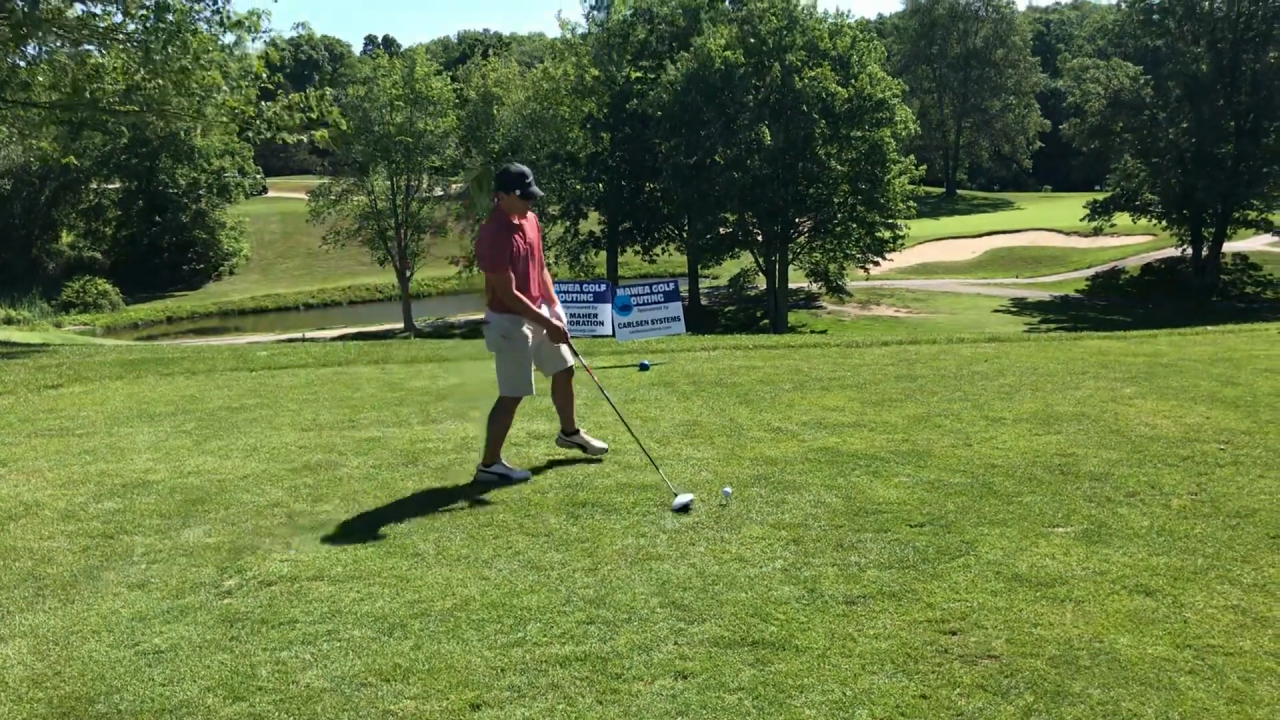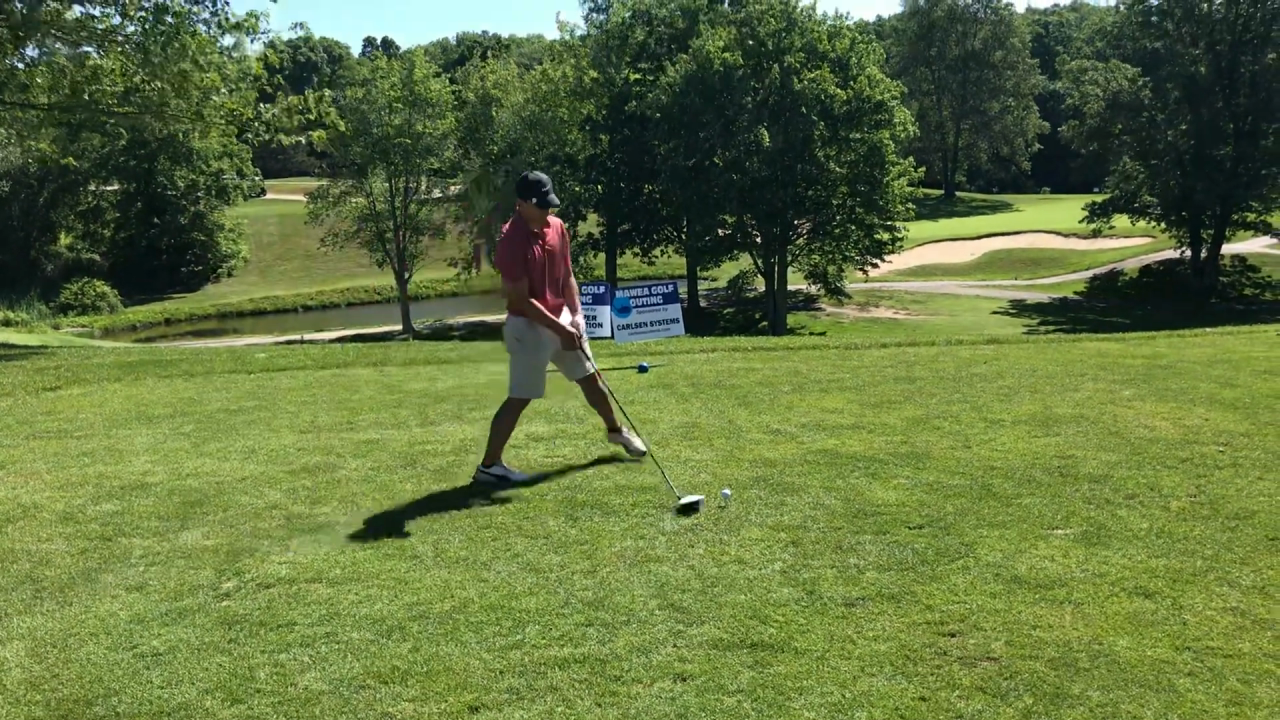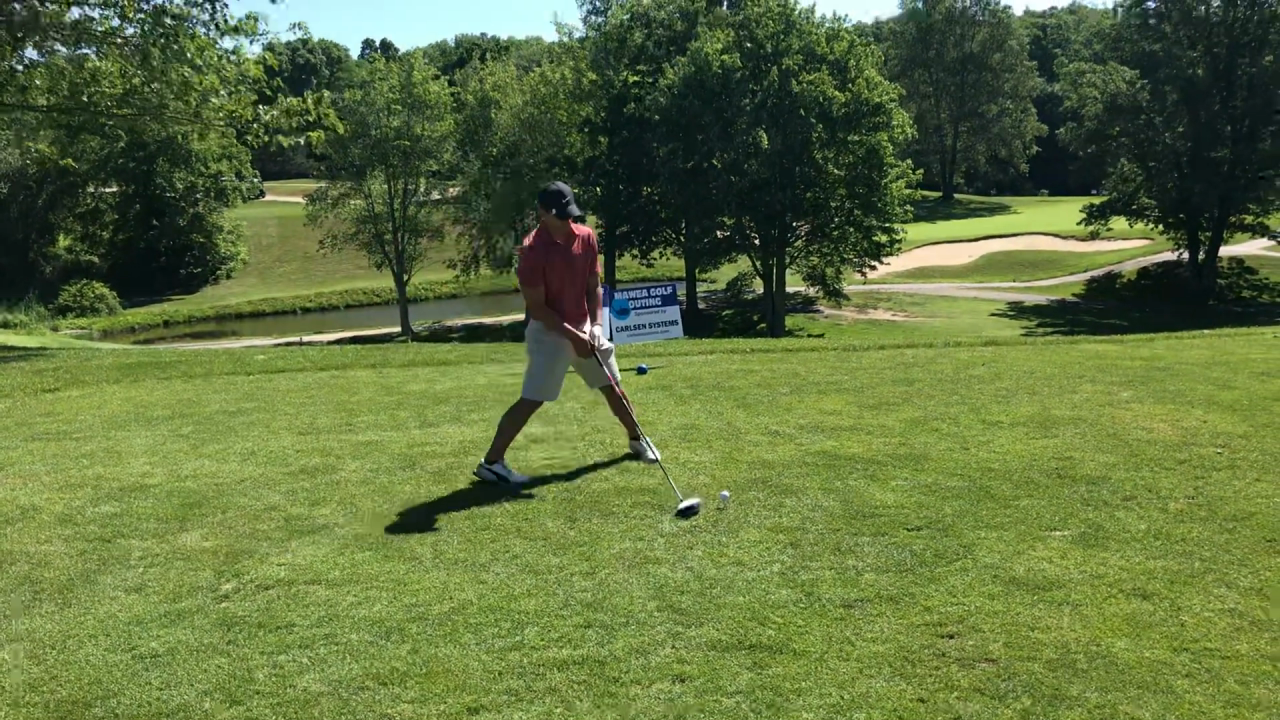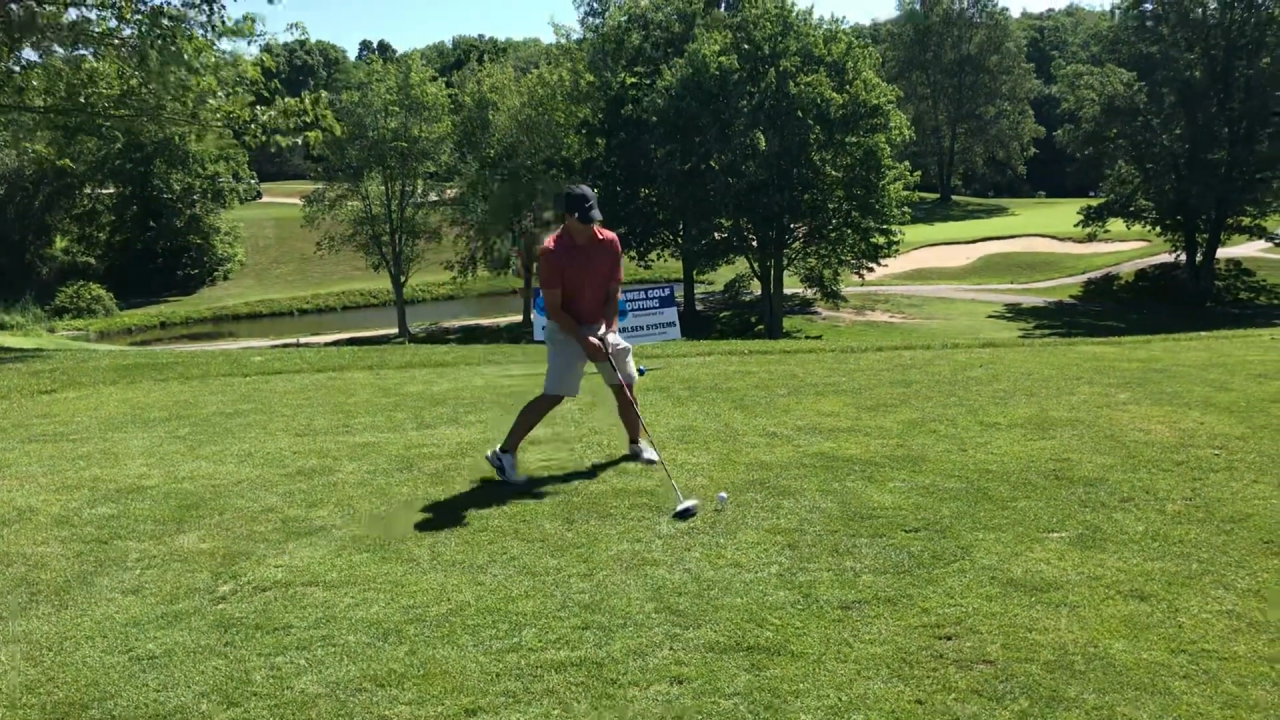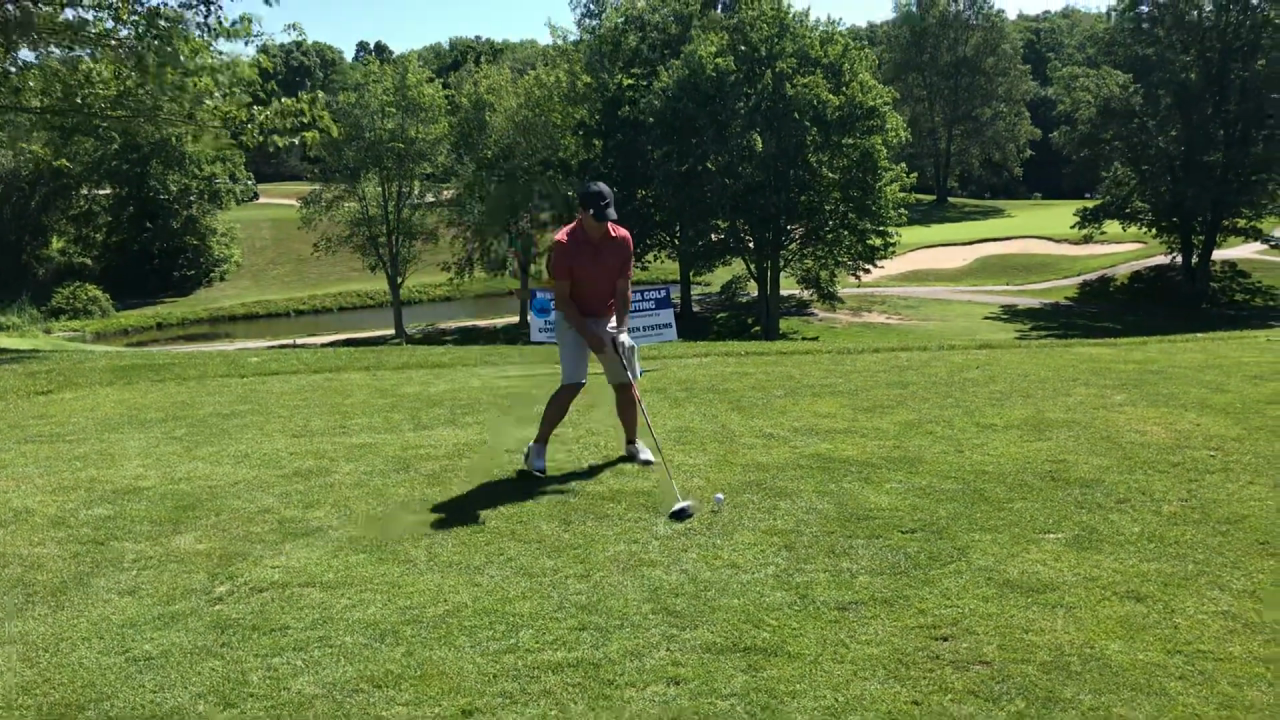
dt=0.1s
person 1, frame 1
left shoulder: (529, 220)
right shoulder: (492, 235)
right elbow: (507, 293)
left wrist: (554, 306)
right wrist: (544, 320)
left hip: (539, 313)
right hip: (510, 322)
left knee: (564, 373)
right knee: (512, 395)
left ankle: (570, 433)
right ankle: (489, 464)
person 1, frame 2
left shoulder: (556, 226)
right shoulder: (511, 241)
right elbow: (523, 300)
left wrist: (576, 314)
right wrist: (558, 329)
left hip: (561, 318)
right hip: (530, 327)
left knee: (590, 378)
right knee: (520, 397)
left ankle: (616, 431)
right ankle: (489, 465)
person 1, frame 3
left shoulder: (585, 237)
right shoulder: (533, 250)
left elbow: (594, 286)
right elbow: (538, 307)
left wrist: (594, 325)
right wrist: (573, 335)
left hip: (585, 326)
right hip: (550, 332)
left knee: (611, 386)
right knee: (533, 399)
left ankle: (637, 439)
right ankle: (492, 463)
person 1, frame 4
left shoulder: (609, 242)
right shoulder: (552, 251)
left elbow: (613, 292)
right elbow: (554, 308)
left wrist: (610, 330)
right wrist: (584, 340)
left hip: (602, 327)
right hip: (567, 331)
left knee: (625, 386)
right knee: (553, 395)
left ankle: (636, 443)
right ankle: (505, 452)
person 1, frame 5
left shoulder: (623, 239)
right shoulder: (564, 244)
left elbow: (623, 289)
right elbow: (562, 299)
left wrist: (621, 328)
right wrist: (587, 333)
left hip: (610, 321)
right hip: (573, 323)
left knee: (625, 384)
right knee: (571, 386)
left ankle: (633, 442)
right ankle: (539, 445)
